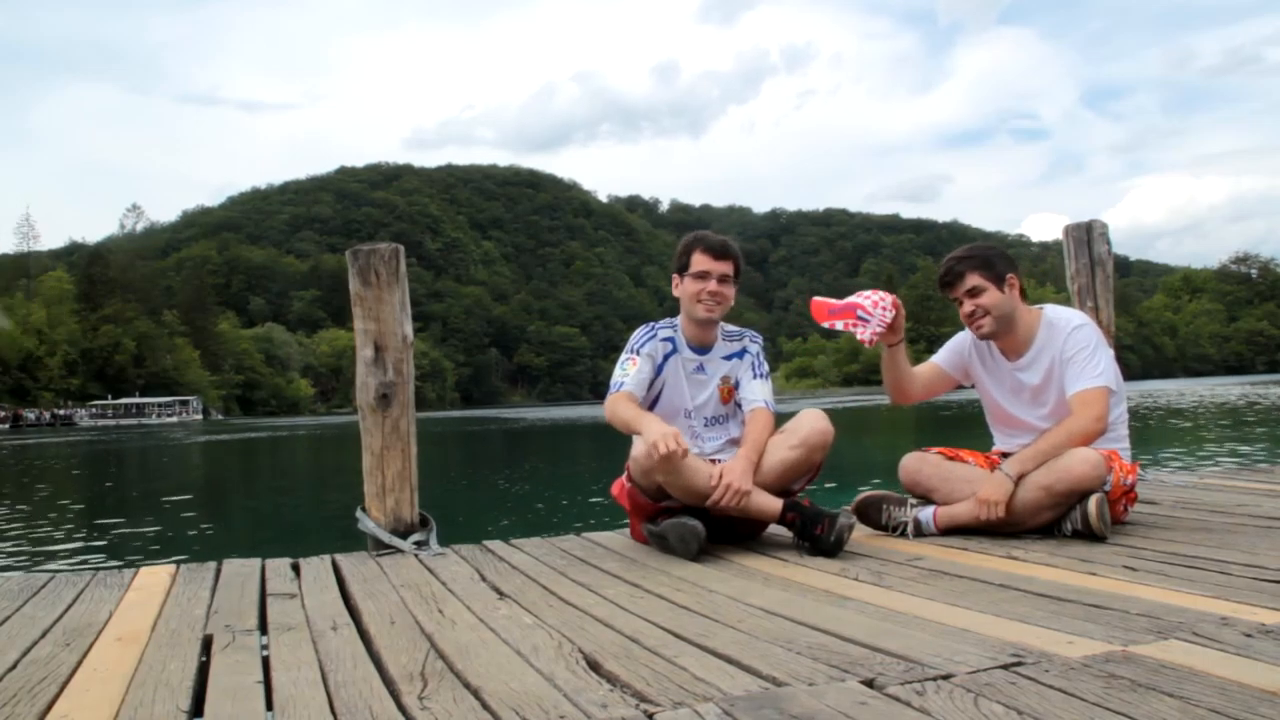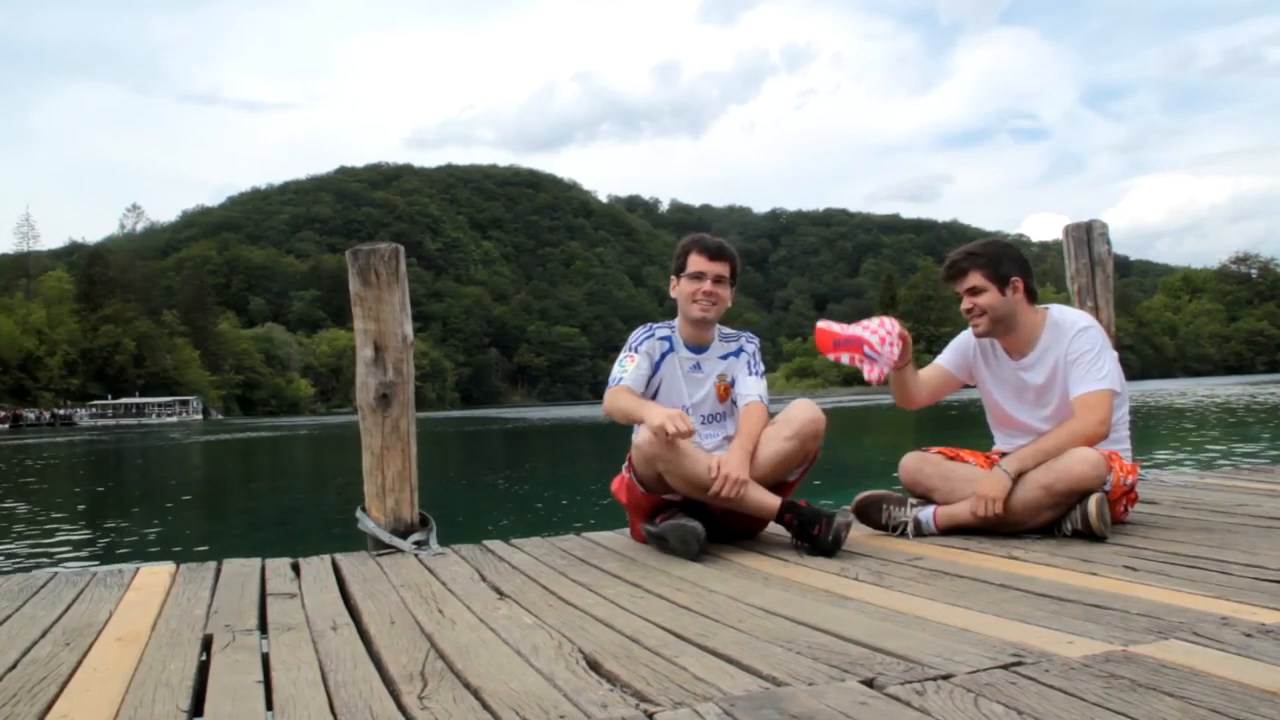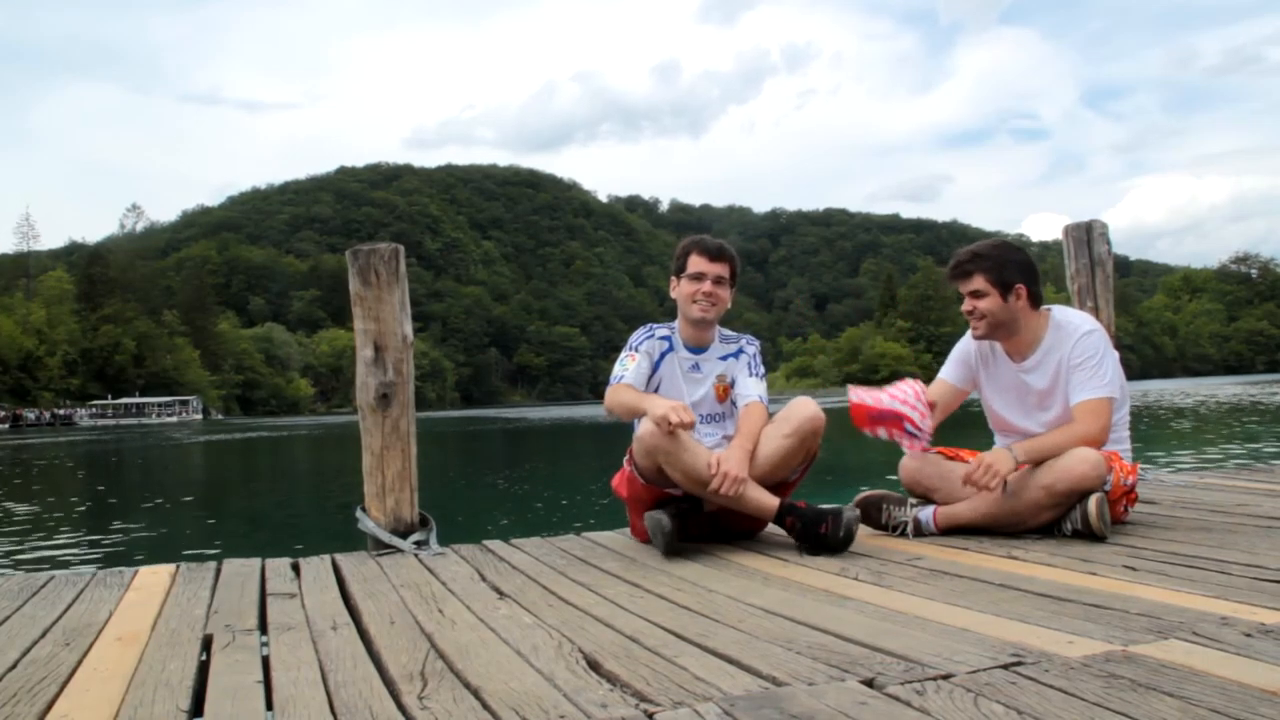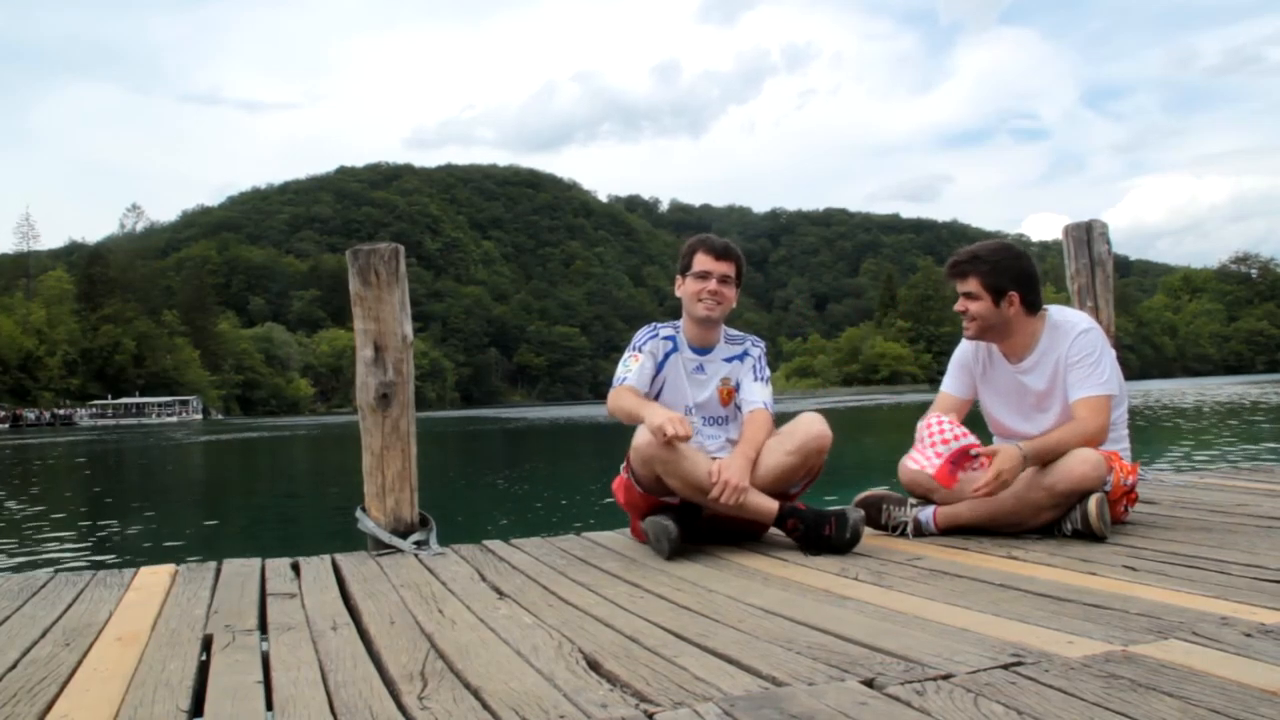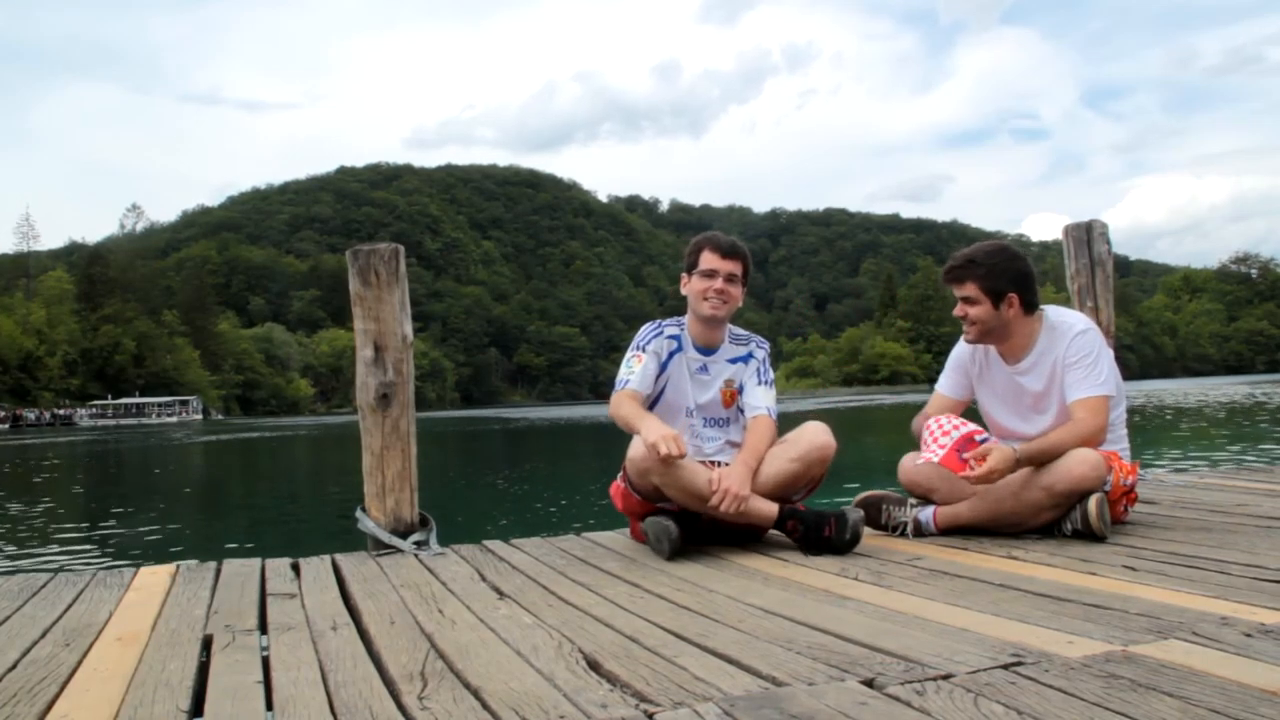
dt=0.2s
person 1, frame 1
left shoulder: (747, 345)
right shoulder: (651, 340)
left elbow: (760, 412)
right elbow: (616, 405)
left wrist: (743, 462)
right wrist: (650, 423)
left hip: (730, 483)
right hip: (665, 490)
left knee: (815, 426)
right knee: (651, 451)
left ankle: (687, 520)
right ankle: (797, 516)
person 1, frame 2
left shoulder: (743, 347)
right shoulder: (649, 340)
left elbow: (755, 407)
right elbow: (614, 401)
left wrist: (740, 453)
right wrist: (651, 410)
left hip: (729, 494)
right hip: (663, 491)
left knee: (807, 415)
right knee: (654, 436)
left ankle: (690, 518)
right ankle: (795, 516)
person 1, frame 3
left shoulder: (743, 348)
right shoulder: (649, 341)
left elbow: (754, 408)
right elbow: (615, 397)
left wrist: (739, 451)
right wrist: (652, 402)
left hip: (728, 484)
right hip: (662, 486)
left knee: (806, 412)
right knee: (654, 429)
left ankle: (685, 516)
right ankle: (793, 517)
person 1, frame 4
left shoulder: (749, 350)
right shoulder: (654, 339)
left elbow: (759, 415)
right elbow: (618, 399)
left wrist: (741, 459)
right wrist: (651, 409)
left hip: (732, 482)
right hip: (665, 489)
left knee: (814, 429)
right knee: (649, 440)
left ankle: (684, 521)
right ankle: (795, 519)
person 1, frame 5
left shoulder: (753, 350)
right shoulder: (657, 337)
left elbow: (762, 419)
right elbow: (621, 402)
left wrist: (742, 468)
right wrist: (649, 423)
left hip: (731, 481)
right hip: (666, 489)
left knee: (818, 439)
right knee: (645, 452)
left ankle: (686, 521)
right ankle: (794, 521)
person 2, frame 1
left shoulder: (1073, 331)
right shoulder: (971, 343)
left elbow: (1090, 422)
right elbow: (906, 393)
left wrist: (1009, 471)
right wrist: (892, 343)
left hip: (1093, 467)
right hip: (1014, 467)
left knee: (1082, 466)
right knee: (914, 466)
left ankle: (927, 518)
right ankle: (1063, 512)
person 2, frame 2
left shoulder: (1078, 331)
right shoulder: (974, 342)
left elbow: (1093, 424)
right elbow: (913, 396)
left wrist: (1009, 468)
right wrist: (899, 361)
left hip: (1095, 468)
right hip: (1014, 470)
left knee: (1082, 465)
right knee: (914, 467)
left ankle: (928, 518)
right ankle: (1057, 511)
person 2, frame 3
left shoulder: (1081, 334)
right shoulder: (976, 343)
left elbow: (1092, 431)
right elbow: (932, 407)
left wrist: (1013, 454)
left hip: (1096, 469)
right hip: (1015, 470)
left knee: (1082, 465)
right knee: (915, 467)
left ankle: (927, 518)
right ankle: (1059, 513)
person 2, frame 4
left shoulder: (1077, 334)
right shoulder: (974, 346)
left elbow: (1092, 429)
right elbow: (936, 418)
left wrist: (1022, 455)
left hip: (1095, 467)
right hip: (1015, 468)
left knee: (1083, 467)
right knee: (913, 468)
left ankle: (926, 518)
right ankle: (1061, 512)
person 2, frame 5
left shoulder: (1075, 334)
right shoulder: (971, 347)
left elbow: (1091, 430)
right elbow: (928, 417)
left wrist: (1016, 455)
right wrist: (931, 428)
left hip: (1095, 468)
right hip: (1013, 469)
left knee: (1083, 467)
right knee: (913, 466)
left ankle: (927, 518)
right ankle: (1059, 512)
